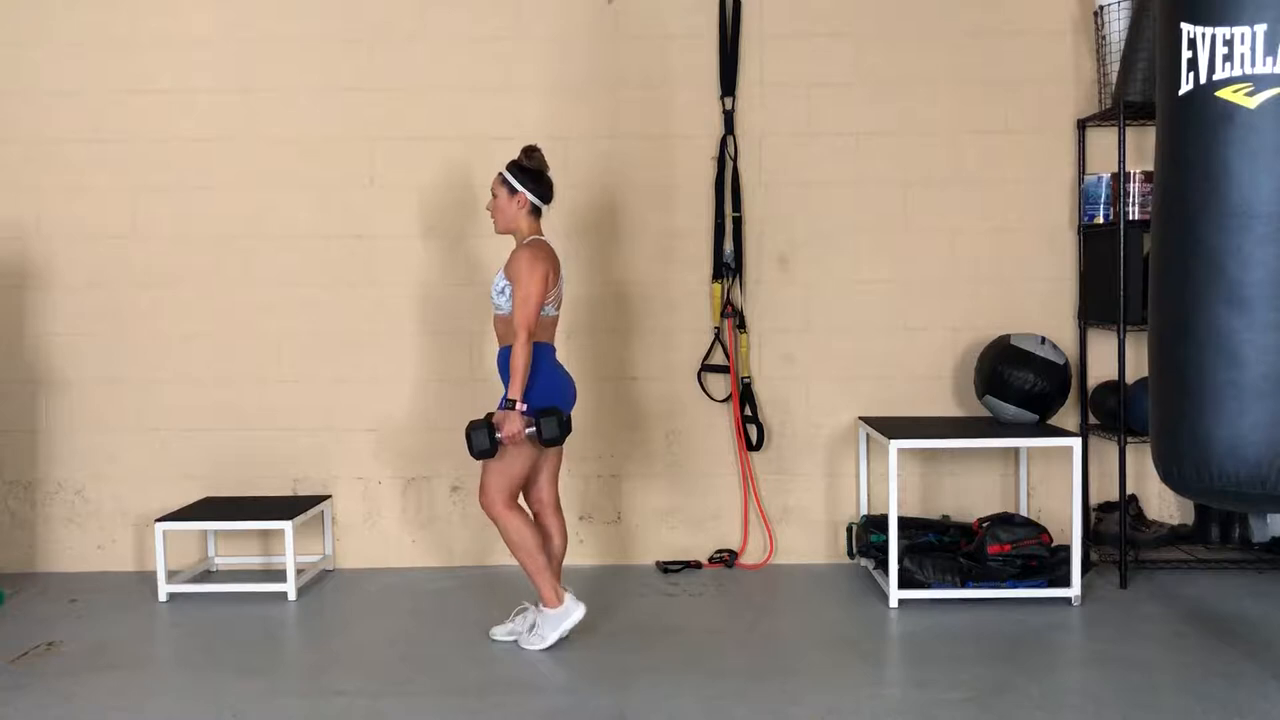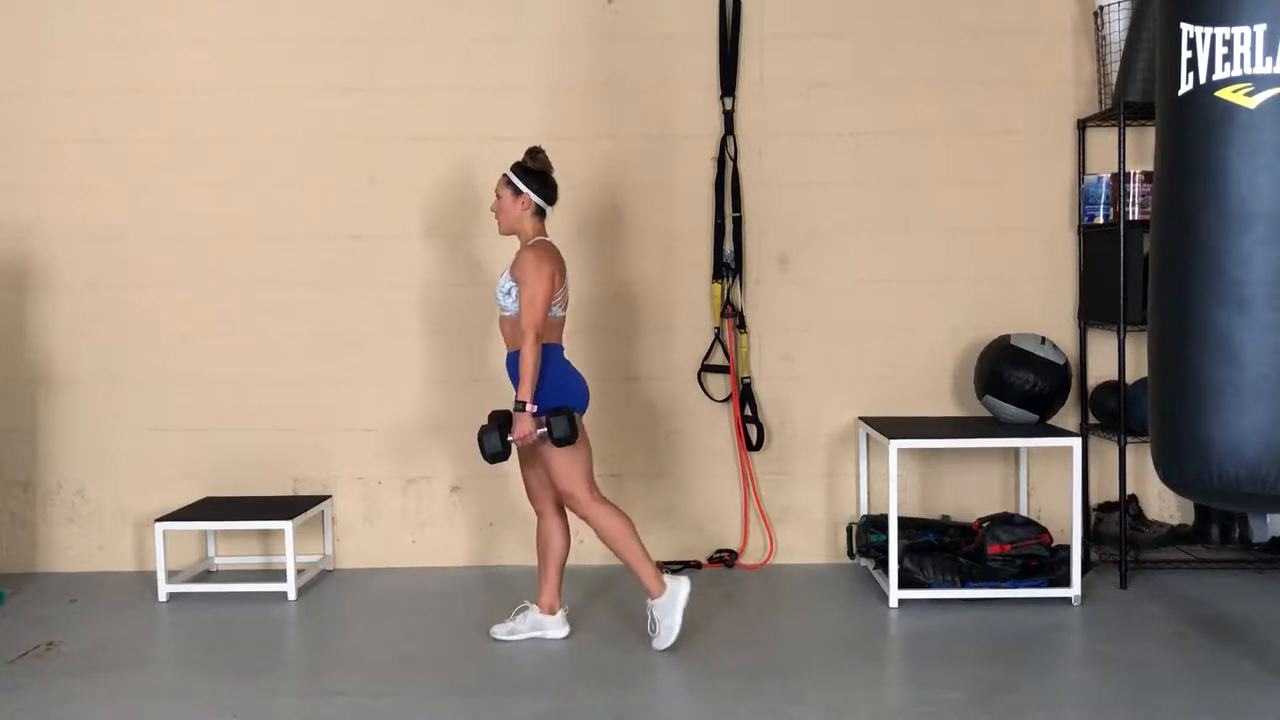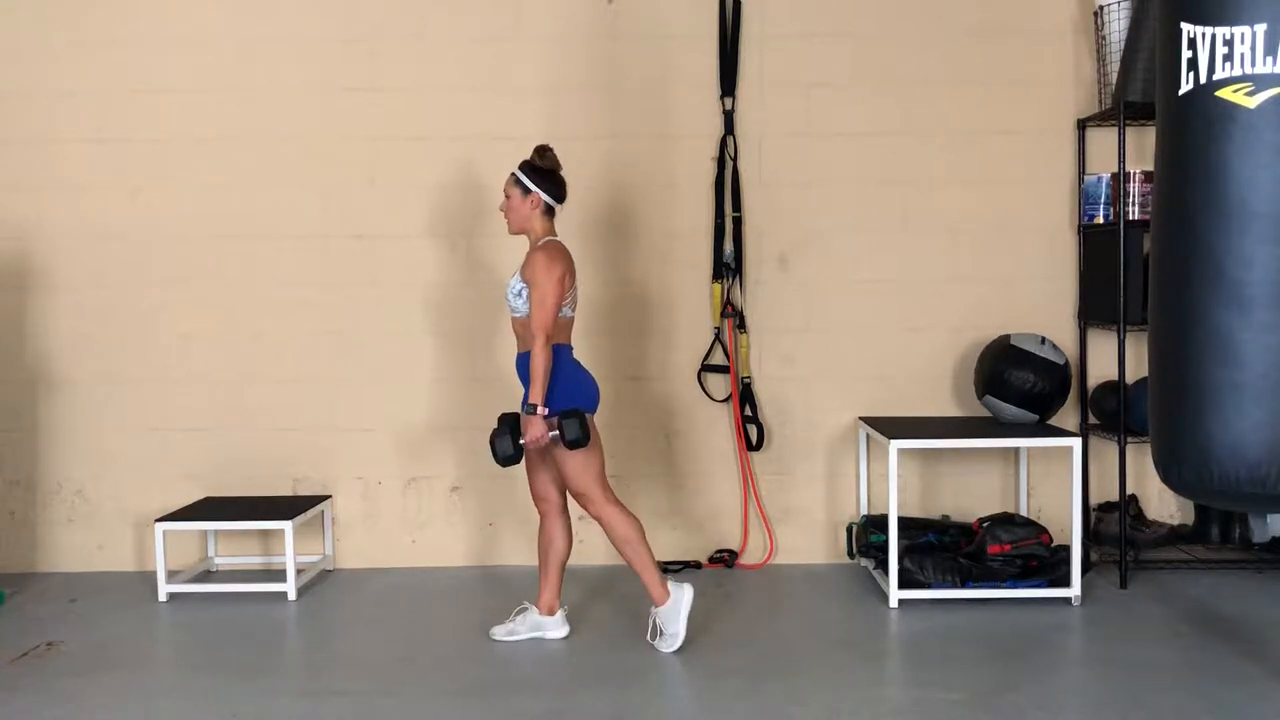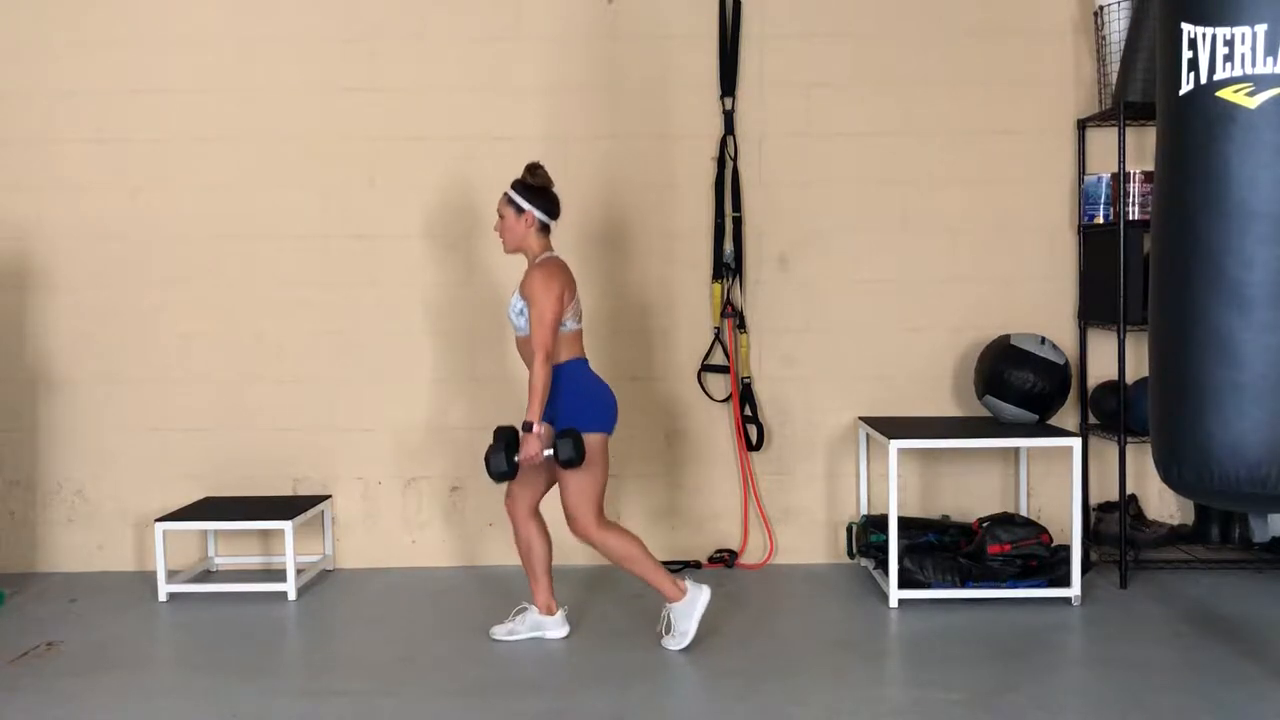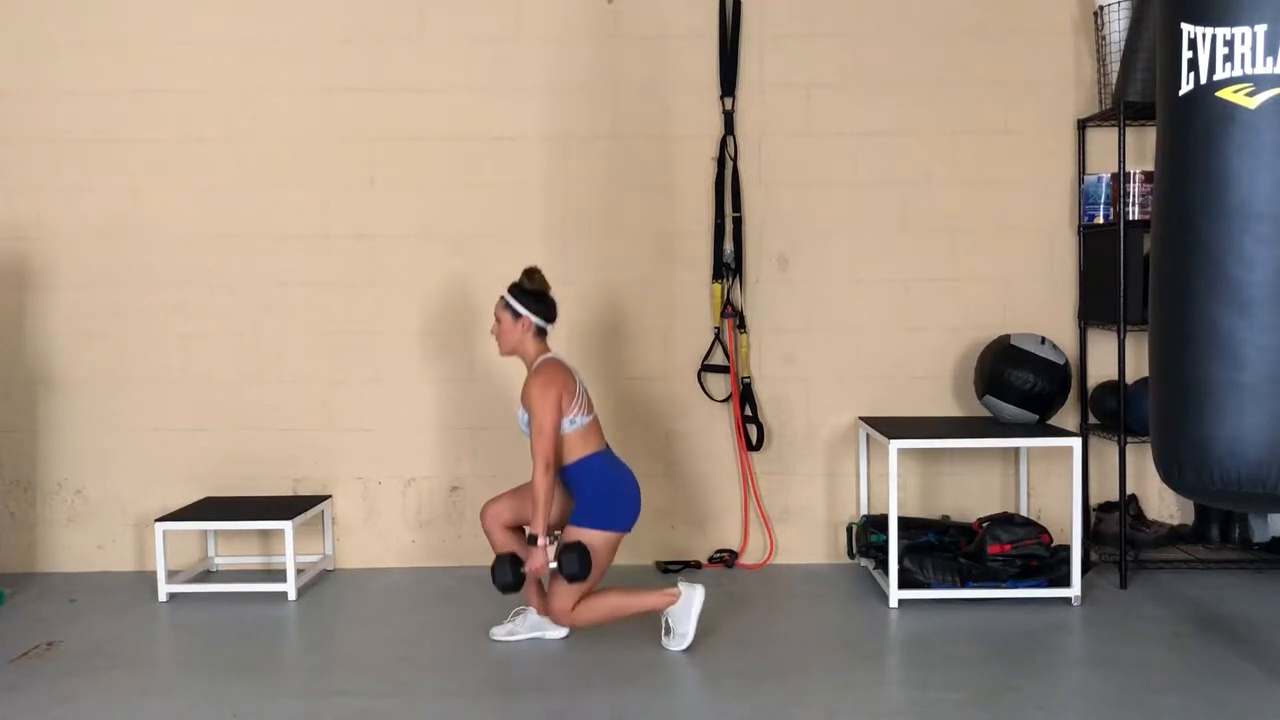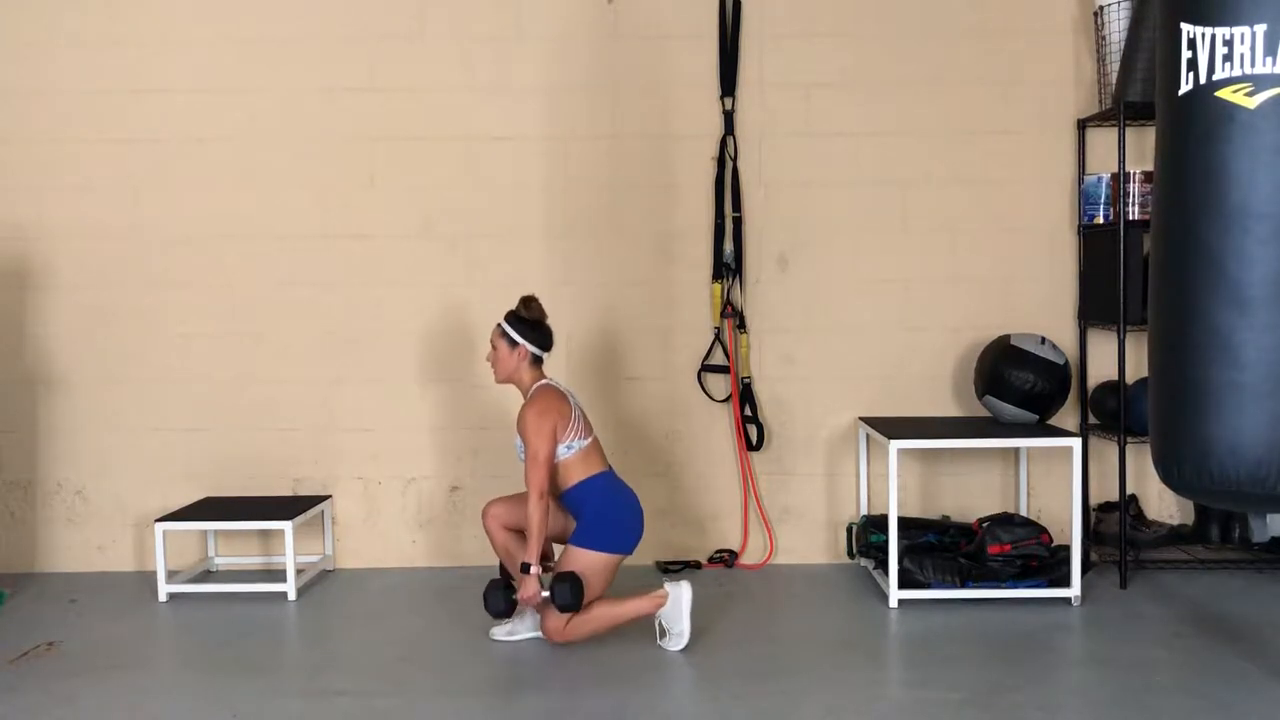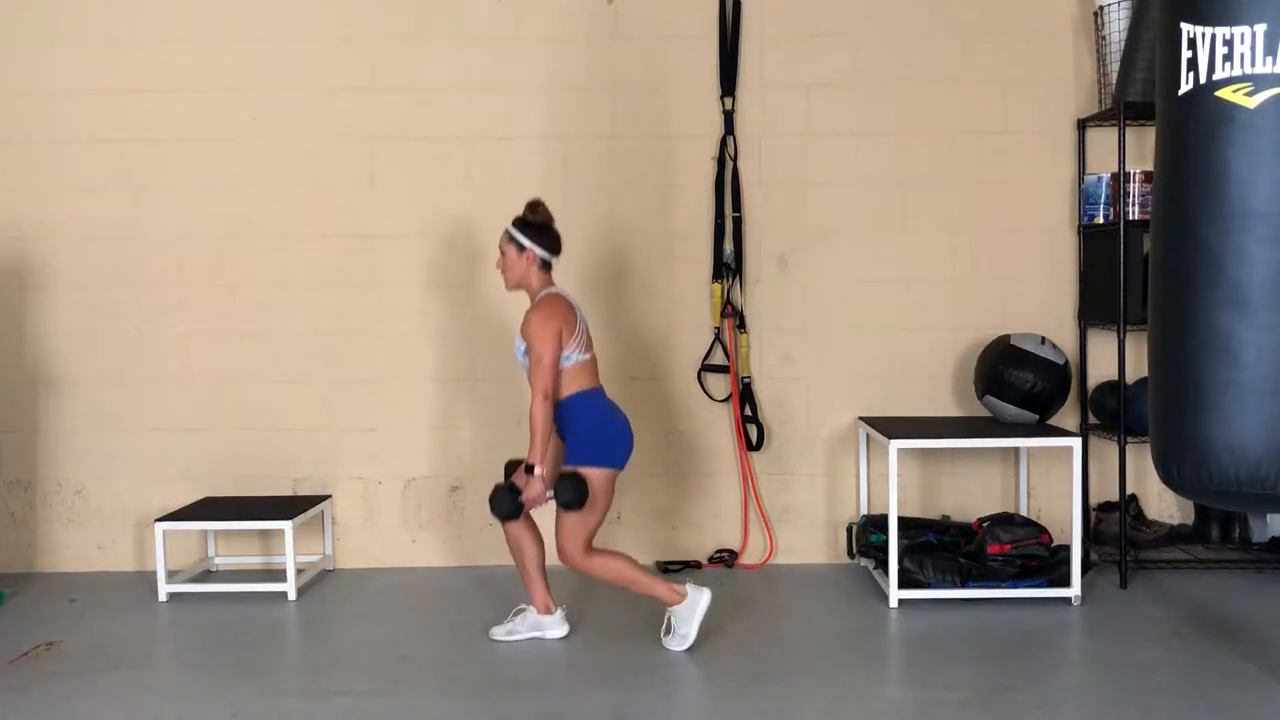
dt=0.5s
person 1, frame 1
left shoulder: (528, 254)
right shoulder: (537, 253)
left elbow: (523, 336)
left wrist: (513, 405)
left hip: (534, 385)
right hip: (541, 383)
left knee: (497, 498)
right knee: (542, 501)
left ankle: (556, 603)
right ankle: (548, 608)
person 1, frame 2
left shoulder: (534, 255)
right shoulder: (539, 254)
left elbow: (531, 336)
left wrist: (523, 407)
right wrist: (528, 403)
left hip: (548, 385)
right hip: (546, 385)
left knee: (582, 498)
right knee: (546, 504)
left ankle: (661, 590)
right ankle: (548, 612)
person 1, frame 3
left shoulder: (544, 256)
right shoulder: (547, 254)
left elbow: (542, 338)
left wrist: (535, 409)
right wrist: (536, 406)
left hip: (558, 387)
right hip: (551, 386)
left knee: (596, 499)
right knee: (548, 503)
left ankle: (665, 597)
right ankle: (547, 612)
person 1, frame 4
left shoulder: (543, 273)
right shoulder: (544, 271)
left elbow: (542, 356)
left wrist: (532, 426)
right wrist: (539, 421)
left hip: (577, 401)
right hip: (564, 401)
left knee: (586, 521)
right knee: (520, 500)
left ankle: (683, 595)
right ankle: (546, 613)
person 1, frame 5
left shoulder: (541, 381)
right shoulder: (550, 368)
left elbow: (544, 466)
right elbow: (553, 460)
left wrist: (538, 540)
right wrist: (540, 530)
left hip: (603, 492)
right hip: (588, 484)
left knee: (564, 610)
right knee: (494, 515)
left ankle: (676, 598)
right ankle: (540, 614)
person 1, frame 6
left shoulder: (537, 409)
right shoulder: (549, 395)
left elbow: (537, 495)
right elbow: (553, 480)
left wrist: (530, 570)
right wrist: (541, 546)
left hip: (606, 516)
right hip: (594, 505)
left knee: (558, 629)
right knee: (495, 515)
left ankle: (665, 599)
right ankle: (539, 611)
person 1, frame 7
left shoulder: (542, 313)
right shoulder: (556, 304)
left elbow: (542, 396)
left wrist: (535, 469)
right wrist: (541, 463)
left hip: (593, 433)
right hip: (583, 427)
left knee: (575, 552)
left ankle: (682, 598)
right ankle: (543, 613)
